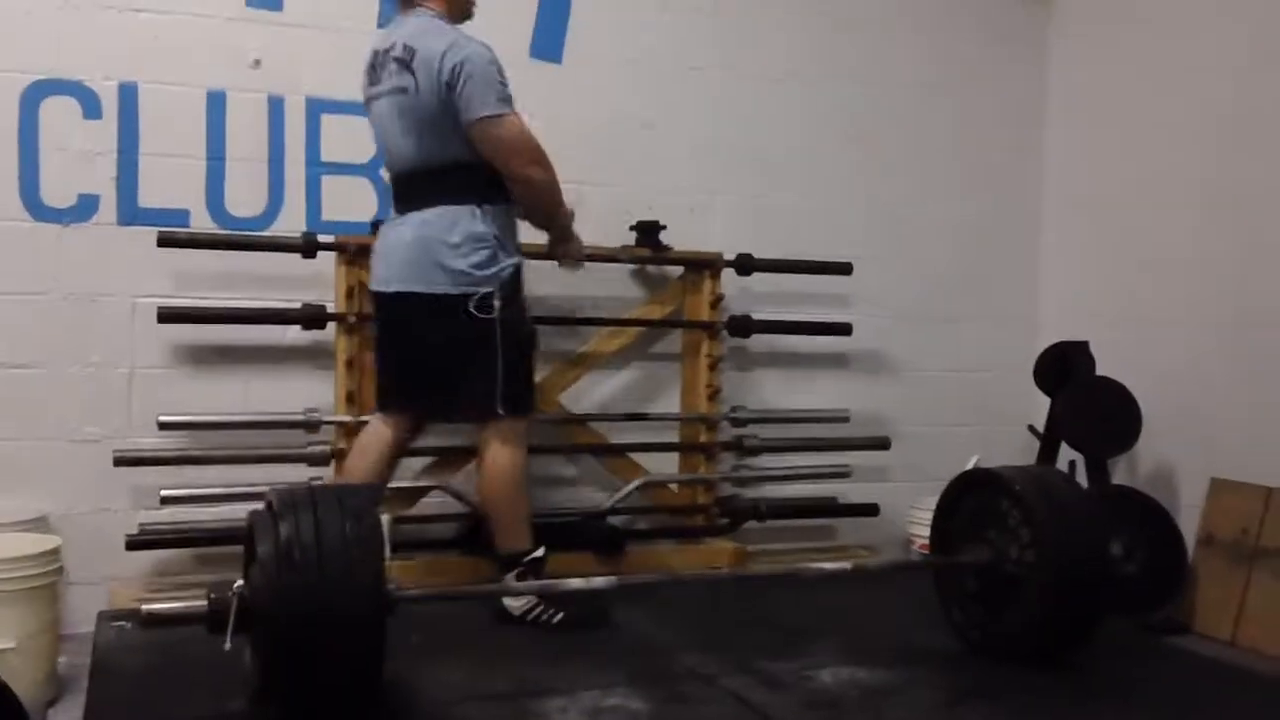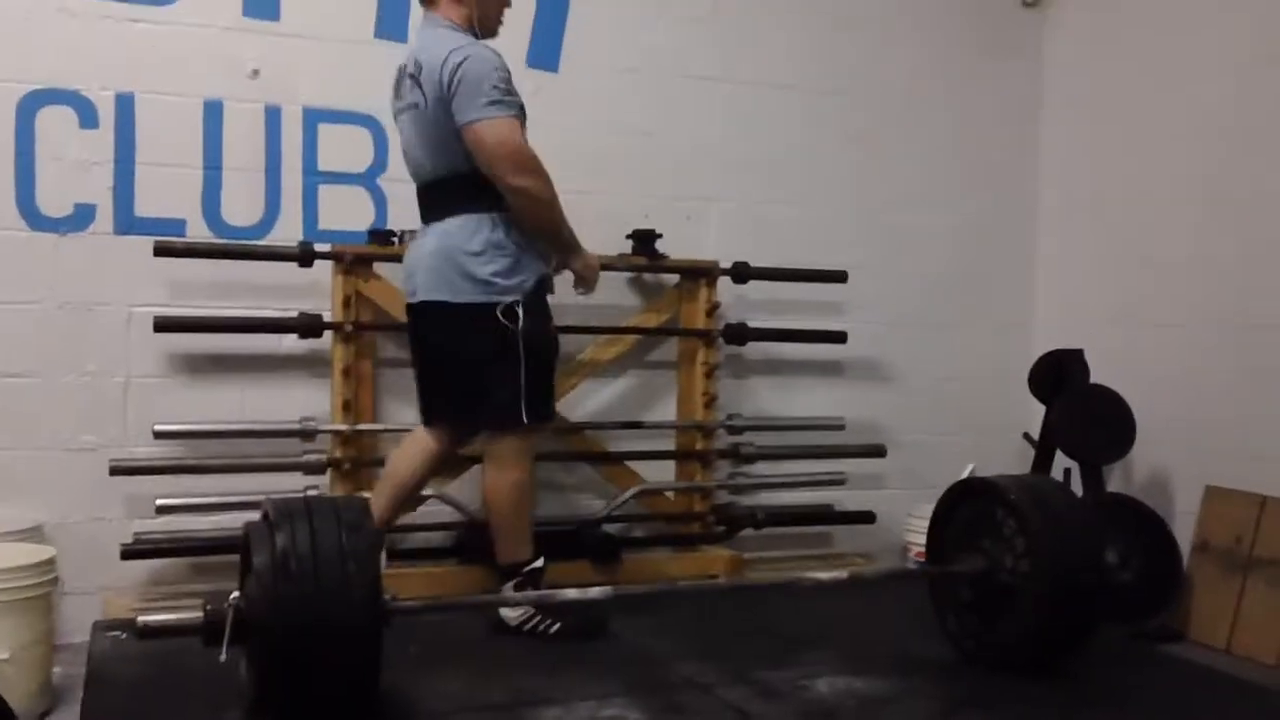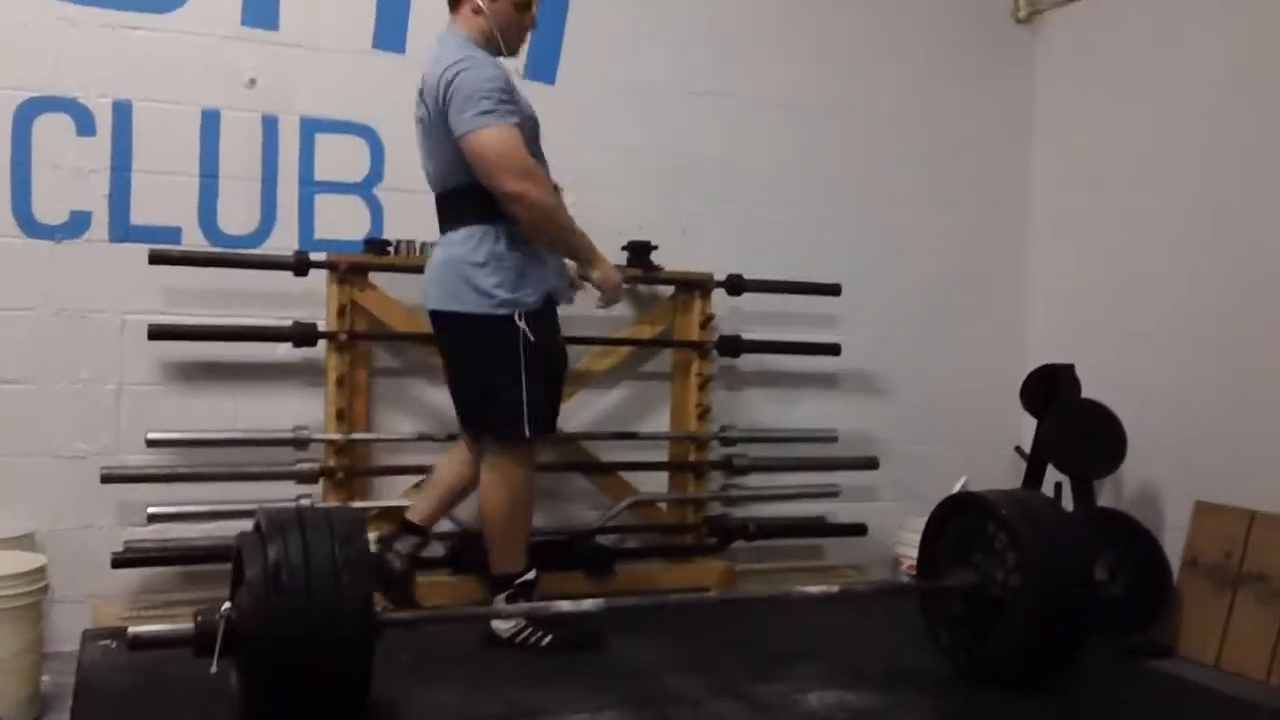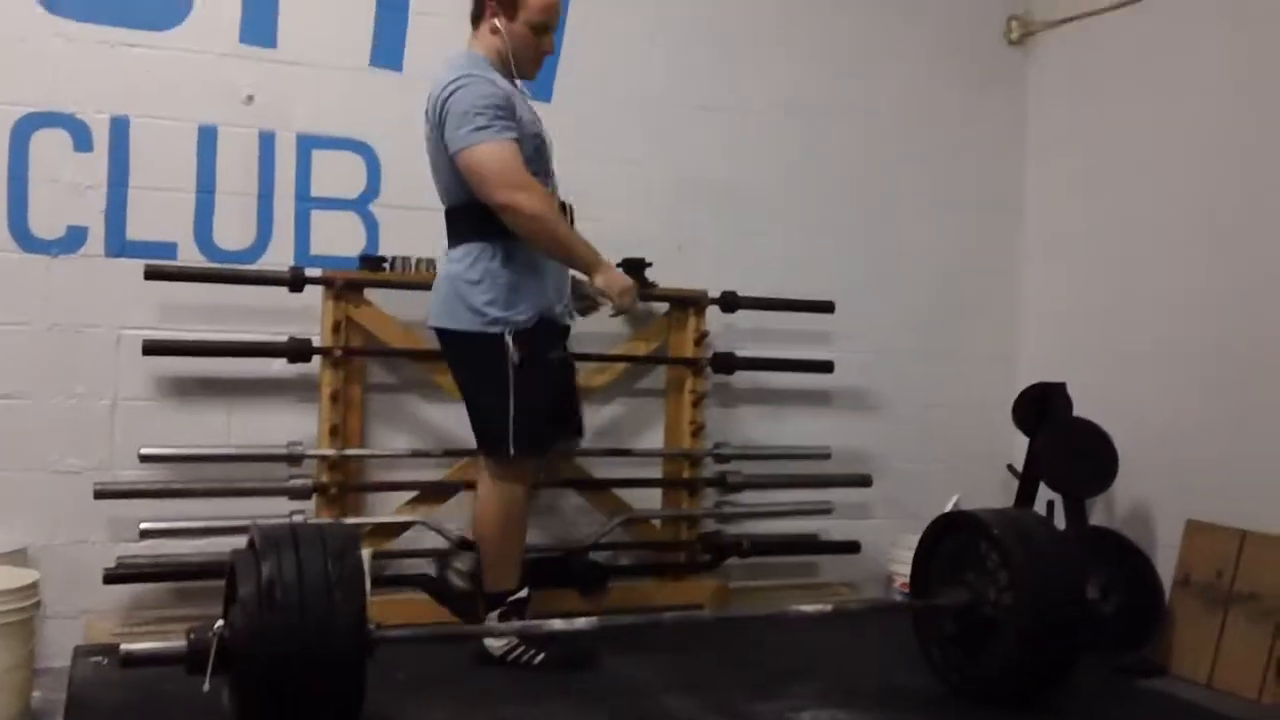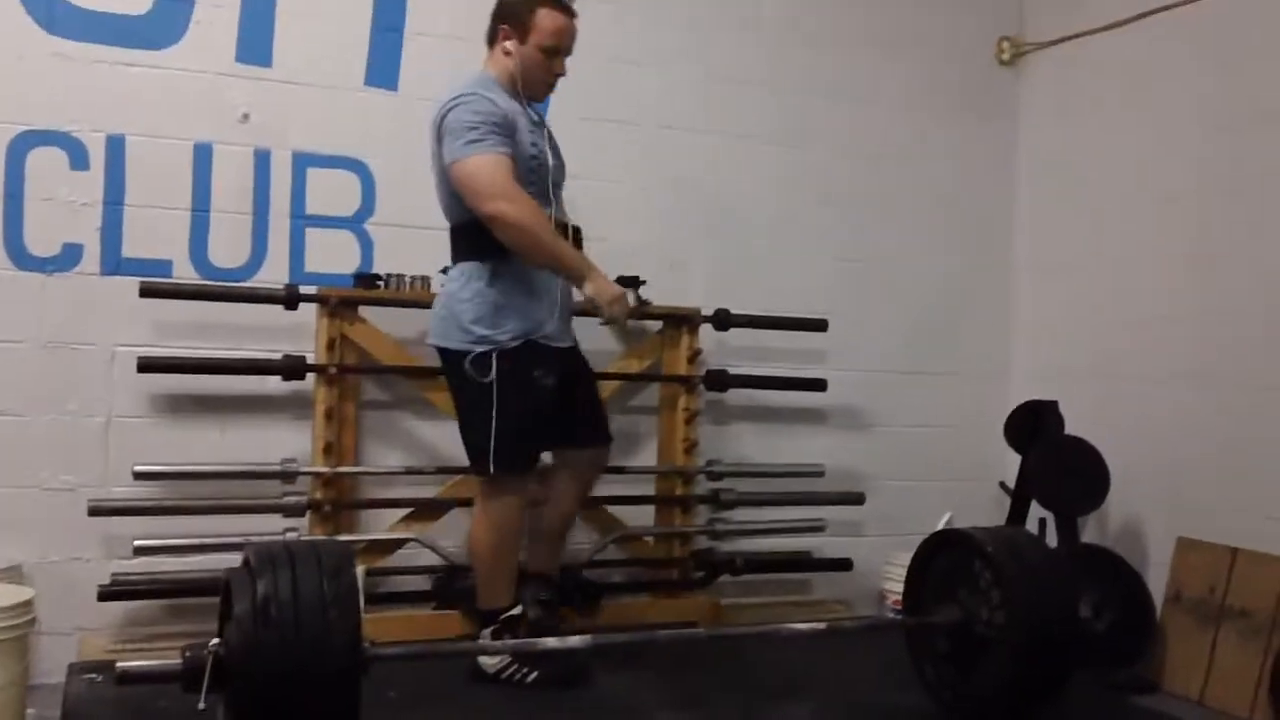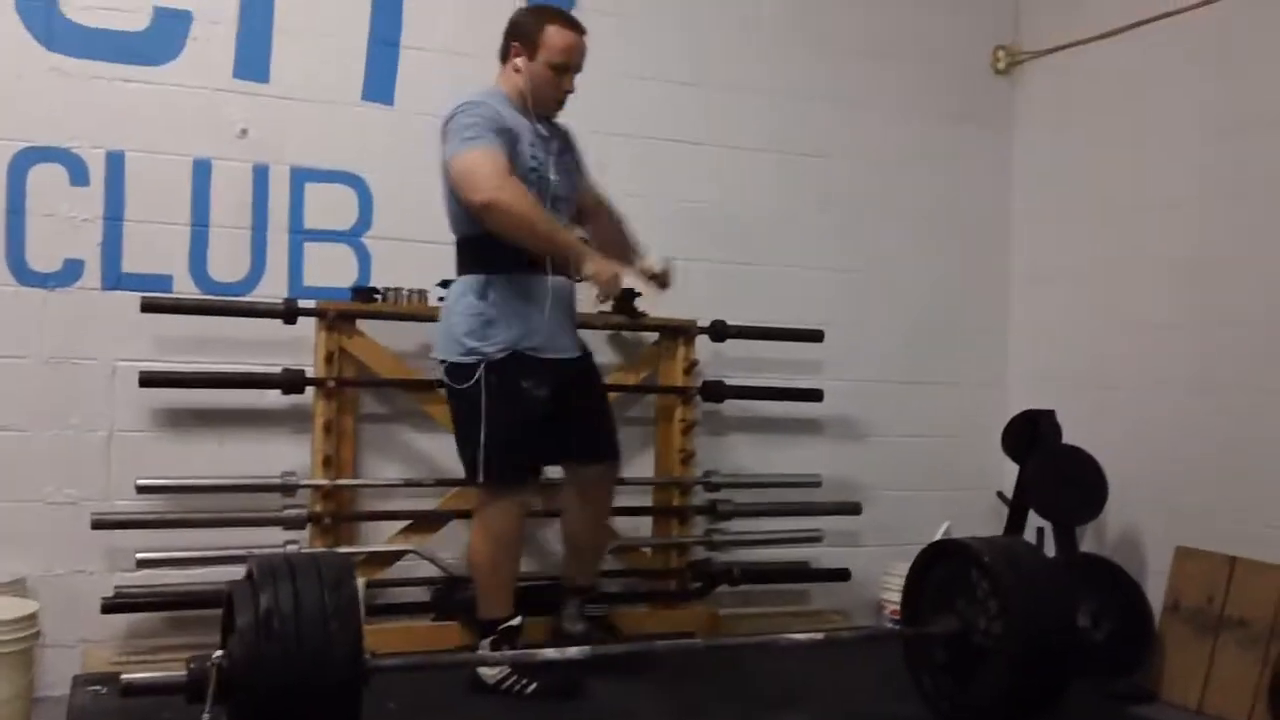
dt=0.1s
person 1, frame 1
left shoulder: (386, 55)
right shoulder: (460, 51)
right elbow: (523, 162)
left wrist: (537, 210)
right wrist: (563, 230)
left hip: (405, 261)
right hip: (462, 265)
left knee: (398, 418)
right knee: (502, 424)
right ankle: (523, 580)
person 1, frame 2
left shoulder: (421, 61)
right shoulder: (470, 60)
right elbow: (515, 174)
left wrist: (548, 241)
right wrist: (571, 252)
left hip: (440, 271)
right hip: (489, 274)
left knee: (444, 428)
right knee: (514, 436)
right ankle: (523, 592)
person 1, frame 3
left shoulder: (467, 73)
right shoulder: (473, 72)
right elbow: (517, 181)
left wrist: (560, 255)
right wrist: (588, 257)
left hip: (492, 283)
right hip: (497, 285)
left knee: (491, 438)
right knee: (514, 444)
left ankle: (403, 540)
right ankle: (513, 604)
person 1, frame 4
left shoulder: (491, 90)
right shoulder: (476, 88)
right elbow: (513, 196)
left wrist: (564, 274)
right wrist: (595, 266)
left hip: (514, 303)
right hip: (496, 307)
left knee: (520, 453)
right knee: (512, 461)
left ankle: (477, 570)
right ankle: (504, 619)
person 1, frame 5
left shoulder: (530, 119)
right shoulder: (475, 108)
right elbow: (498, 206)
left wrist: (582, 275)
right wrist: (587, 276)
left hip: (543, 324)
right hip: (492, 329)
left knee: (584, 452)
right knee: (507, 480)
left ankle: (532, 591)
right ankle: (498, 640)
person 1, frame 6
left shoulder: (555, 137)
right shoulder: (478, 118)
left elbow: (594, 207)
right elbow: (490, 195)
left wrist: (632, 256)
right wrist: (585, 258)
left hip: (554, 337)
right hip: (494, 342)
left knee: (595, 470)
right knee: (504, 489)
left ankle: (580, 609)
right ankle: (497, 650)
